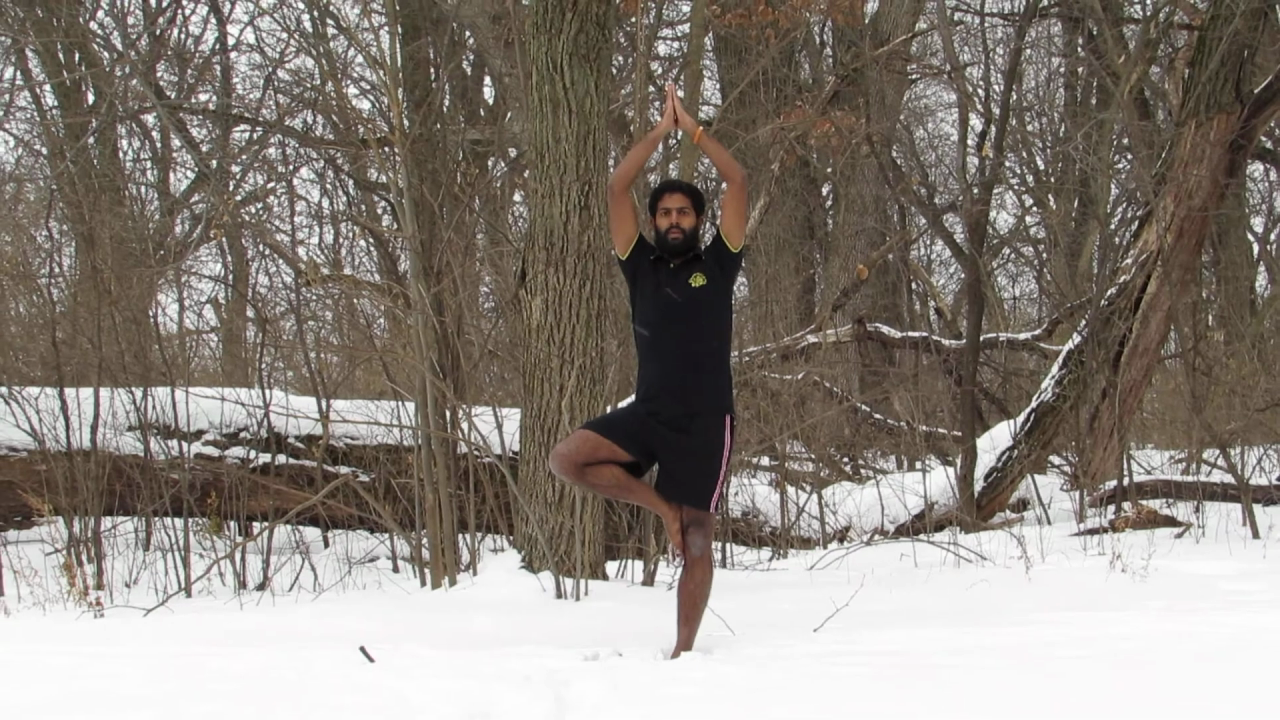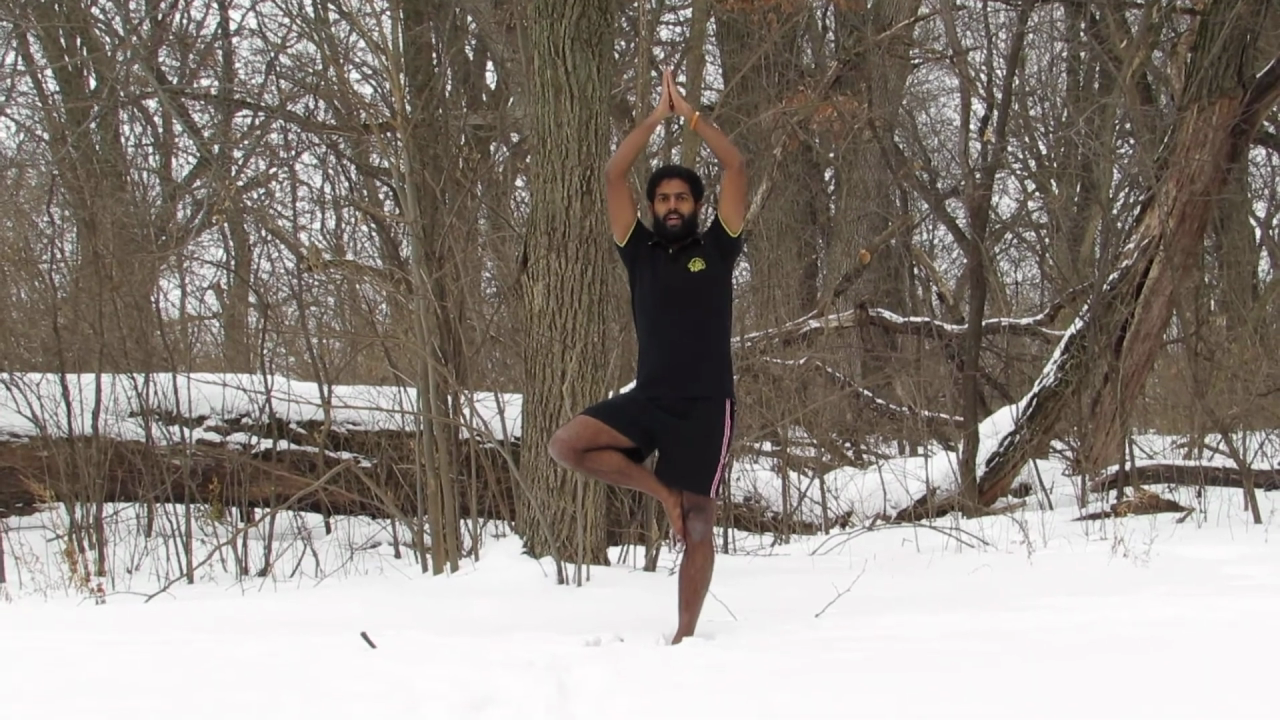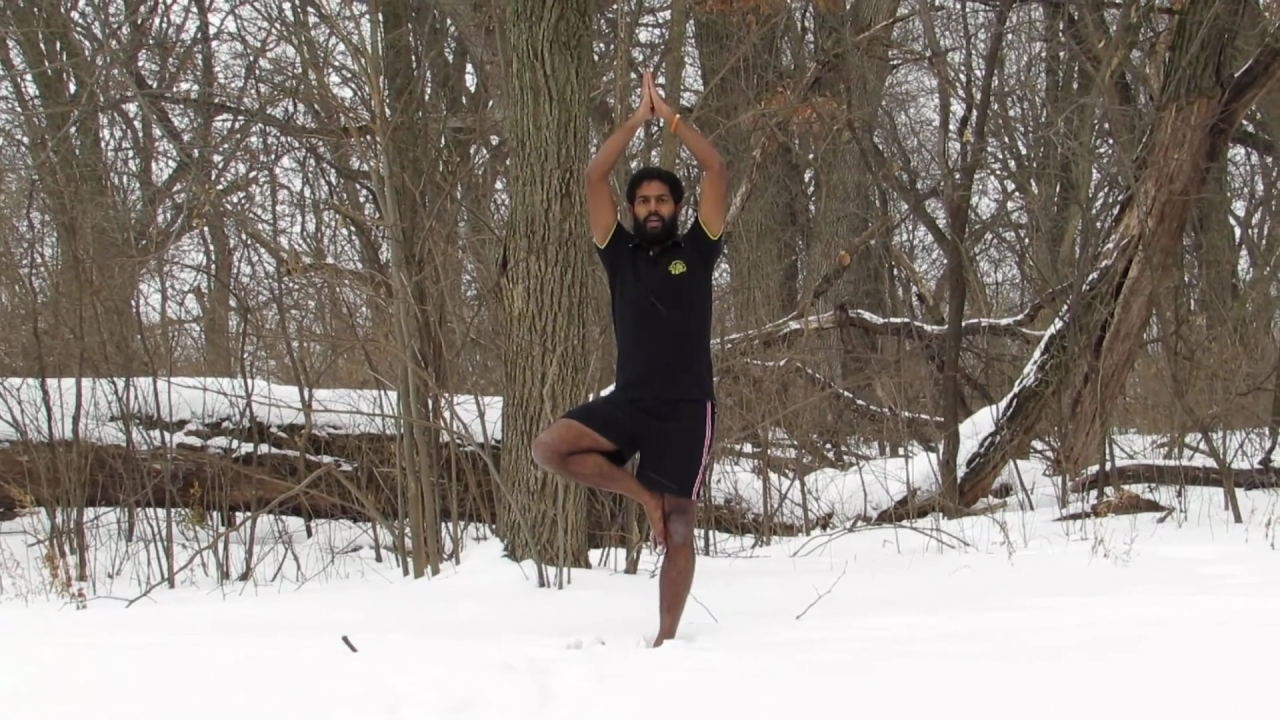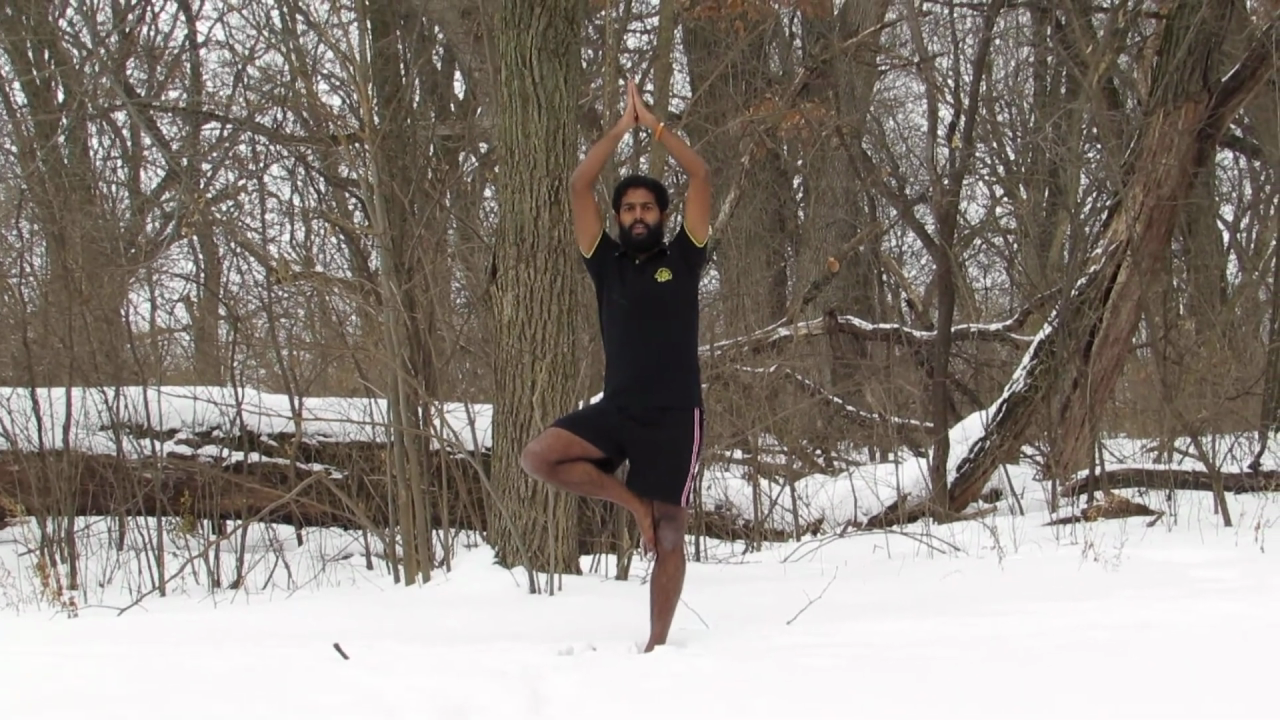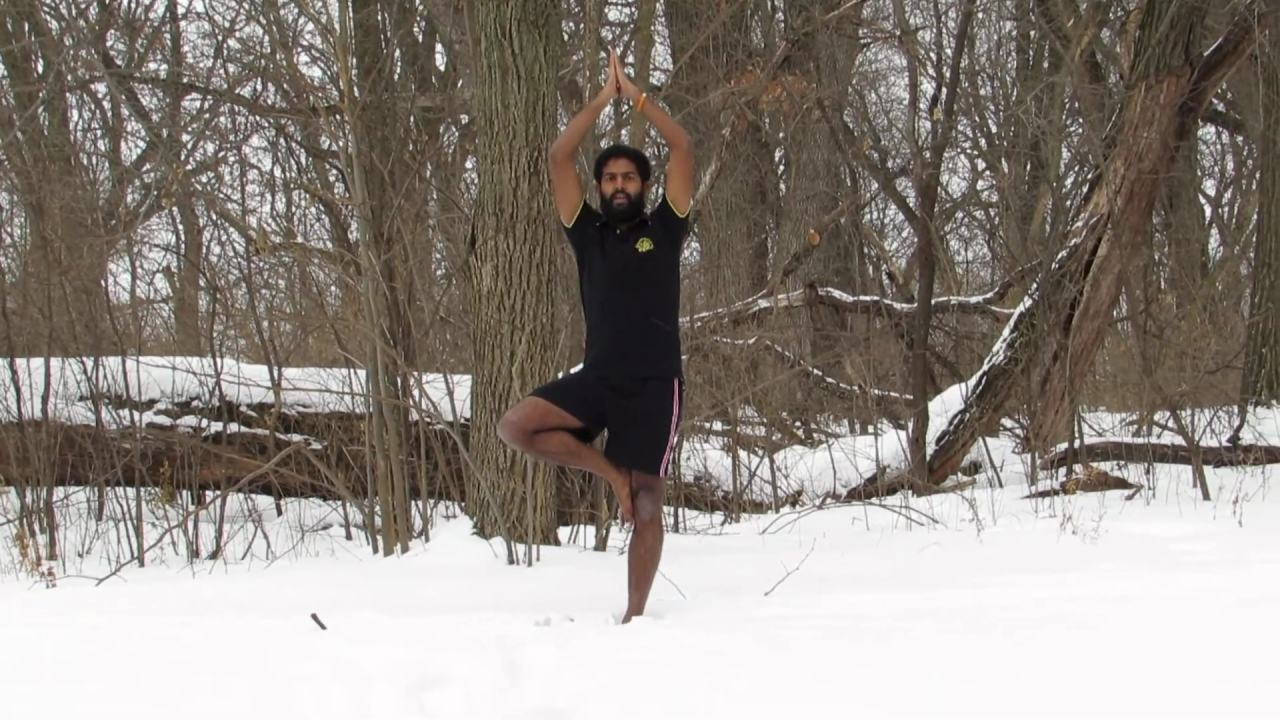
dt=1s
person 1, frame 1
left shoulder: (718, 264)
right shoulder: (641, 266)
left elbow: (738, 183)
right elbow: (616, 189)
left wrist: (692, 128)
right wrist: (659, 130)
left hip: (706, 419)
right hip: (648, 412)
left knee: (698, 539)
right knee: (566, 458)
left ankle: (684, 650)
right ankle: (662, 507)
person 1, frame 2
left shoulder: (716, 250)
right shoulder: (640, 251)
left elbow: (736, 168)
right elbow: (613, 174)
left wrist: (690, 113)
right wrist: (656, 115)
left hip: (706, 404)
right hip: (648, 397)
left knee: (698, 525)
right knee: (565, 444)
left ankle: (685, 634)
right ankle: (661, 492)
person 1, frame 3
left shoulder: (696, 252)
right shoulder: (619, 254)
left elbow: (716, 170)
right elbow: (594, 176)
left wrist: (669, 115)
right wrist: (636, 118)
left hip: (686, 406)
right hip: (628, 400)
left knee: (679, 526)
right knee: (548, 447)
left ankle: (666, 638)
right ankle: (643, 495)
person 1, frame 4
left shoulder: (682, 260)
right shoulder: (606, 264)
left elbow: (701, 178)
right elbow: (578, 187)
left wrist: (653, 124)
right wrist: (620, 127)
left hip: (675, 414)
right hip: (616, 408)
left knee: (670, 531)
right knee: (537, 457)
left ankle: (657, 644)
right ankle: (633, 503)
person 1, frame 5
left shoulder: (664, 229)
right shoulder: (587, 233)
left elbow: (683, 148)
right elbow: (558, 157)
left wrist: (636, 95)
right wrist: (602, 98)
left hip: (654, 383)
right hip: (596, 377)
left knee: (648, 500)
right knee: (515, 426)
left ankle: (635, 614)
right ankle: (611, 472)
